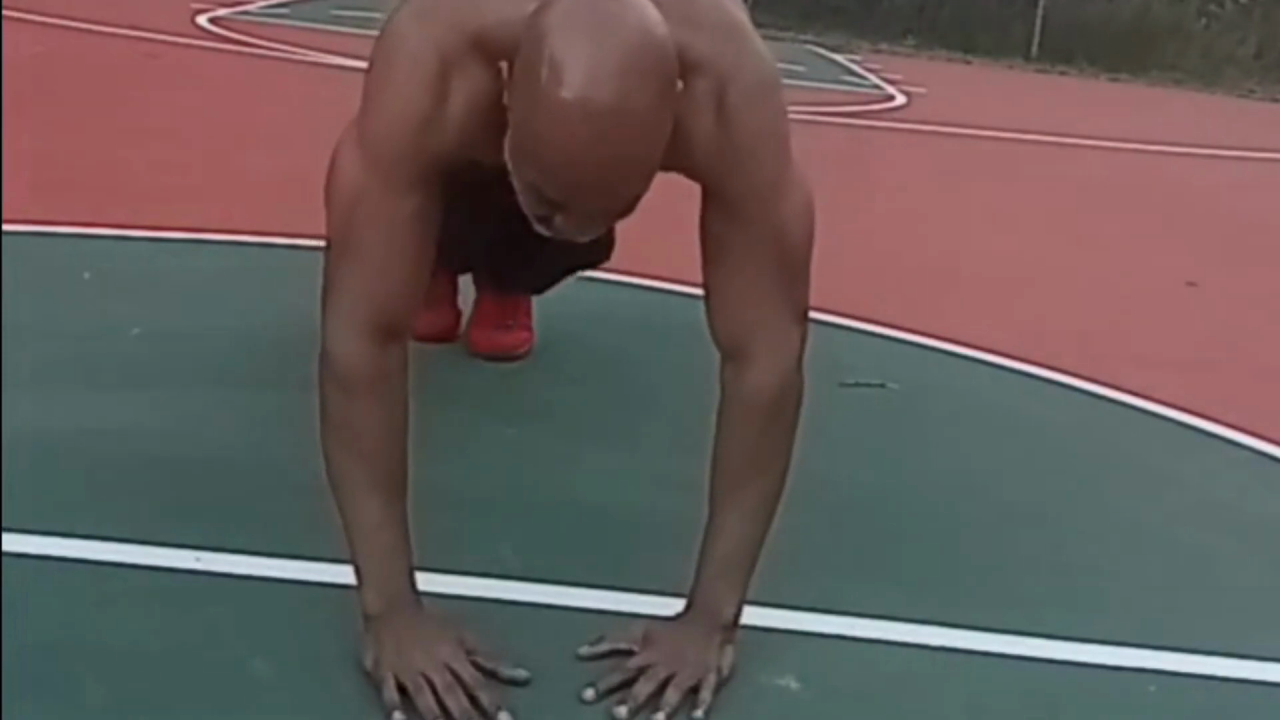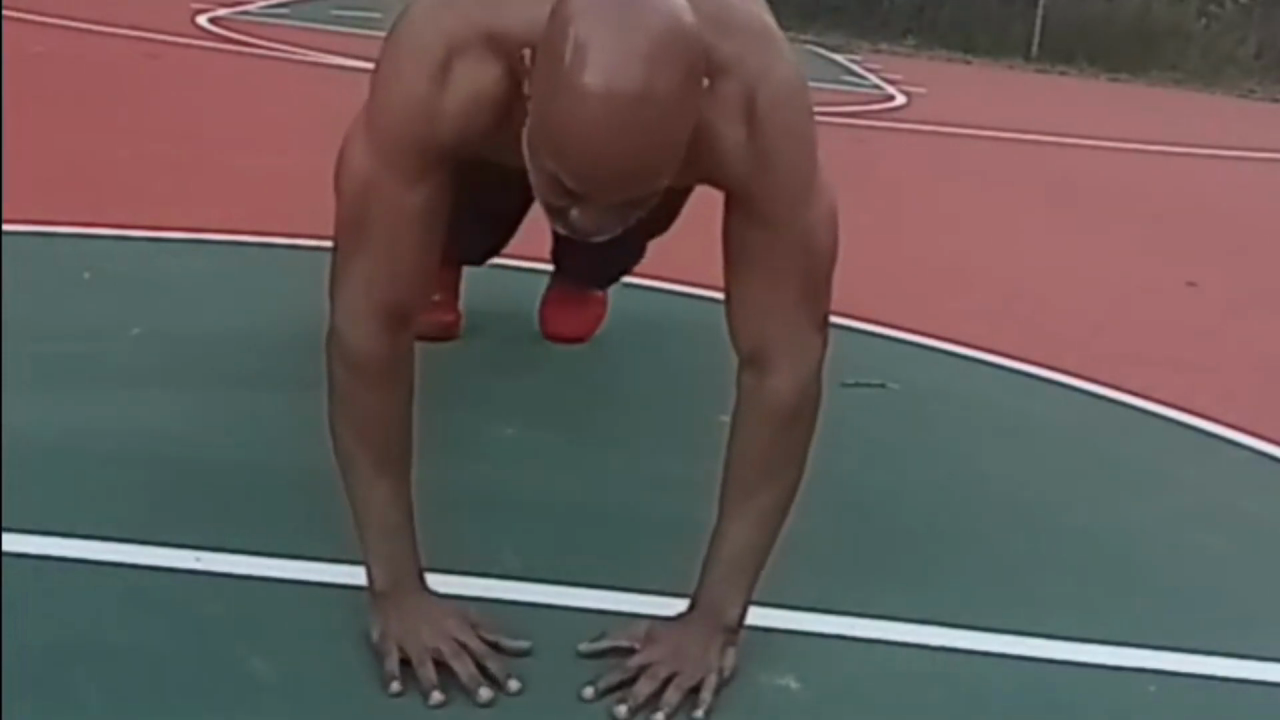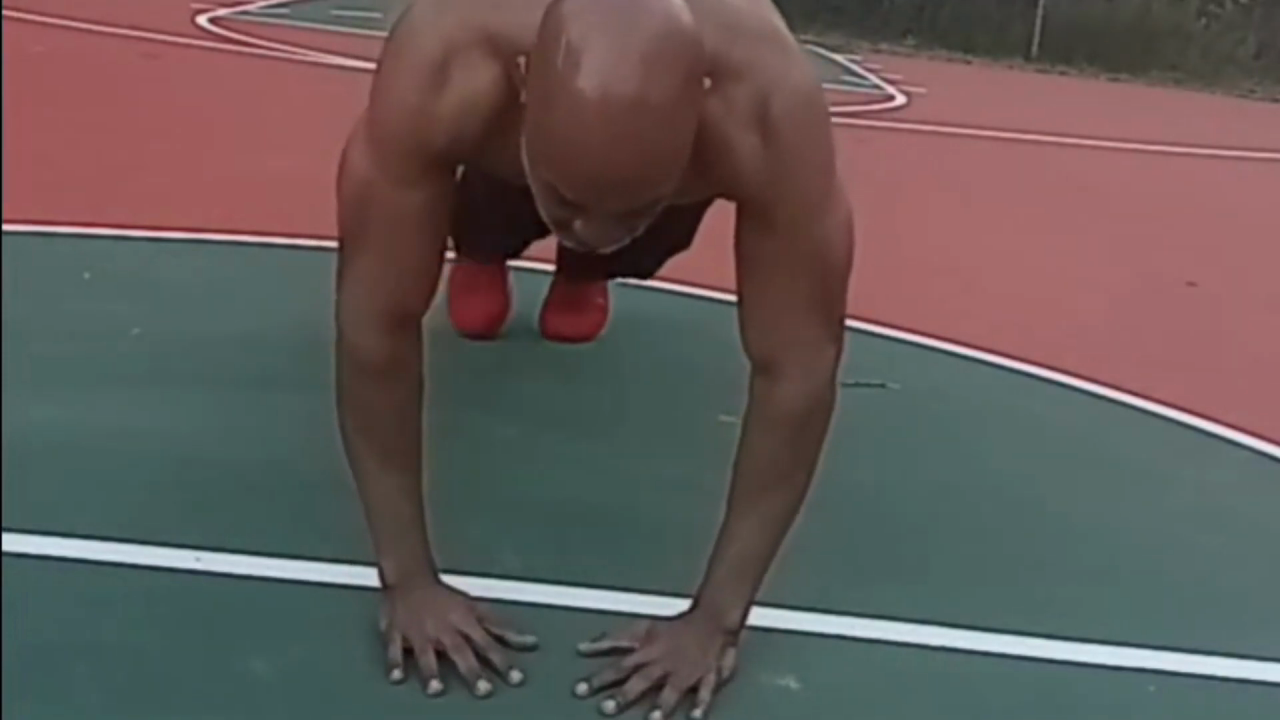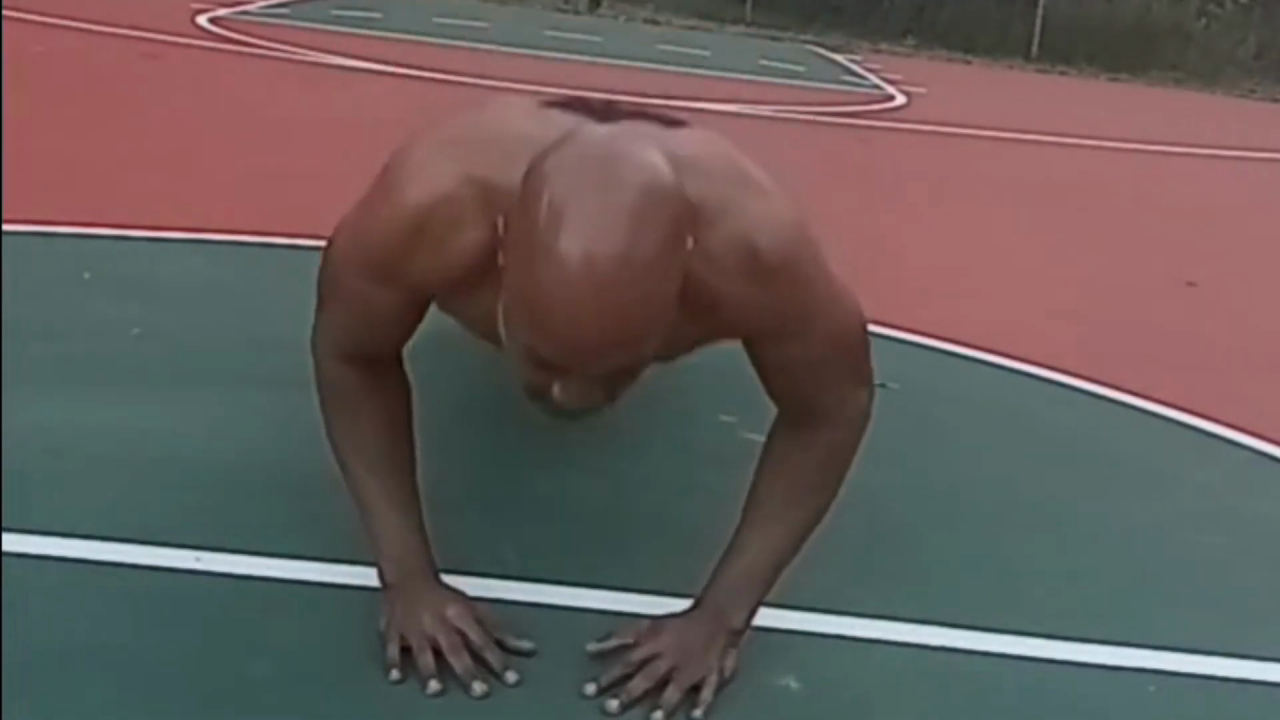
dt=0.4s
person 1, frame 1
left shoulder: (732, 98)
right shoulder: (429, 68)
left elbow: (764, 355)
right elbow: (362, 338)
left wrist: (713, 616)
right wrist: (390, 609)
left ankle: (511, 278)
right ankle: (456, 254)
person 1, frame 2
left shoulder: (759, 105)
right shoulder: (441, 70)
left elbow: (782, 363)
right elbow: (369, 324)
left wrist: (716, 616)
right wrist: (397, 591)
left ankle: (584, 271)
right ankle: (442, 261)
person 1, frame 3
left shoulder: (769, 111)
right shoulder: (443, 74)
left elbow: (797, 370)
right elbow: (377, 326)
left wrist: (718, 617)
right wrist: (407, 581)
left ankle: (585, 277)
right ankle: (484, 250)
person 1, frame 4
left shoulder: (755, 251)
right shoulder: (425, 211)
left elbow: (833, 411)
right elbow: (349, 358)
left wrist: (722, 618)
right wrist: (406, 581)
